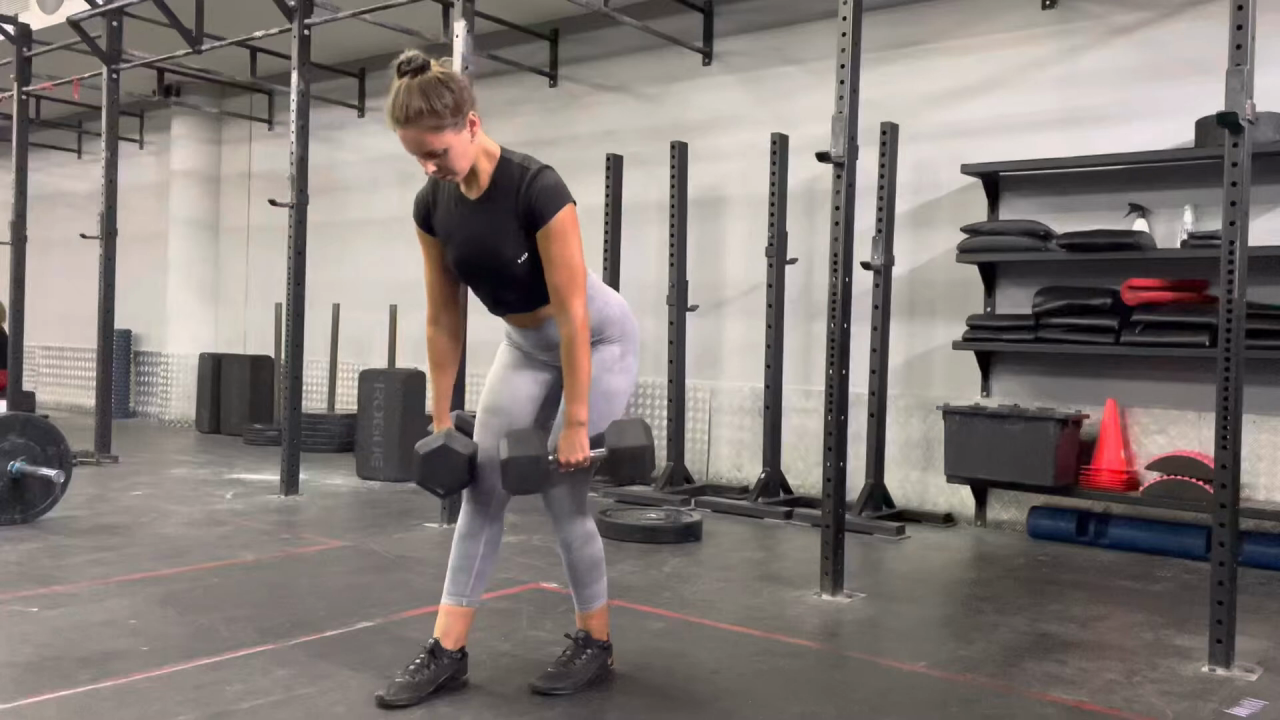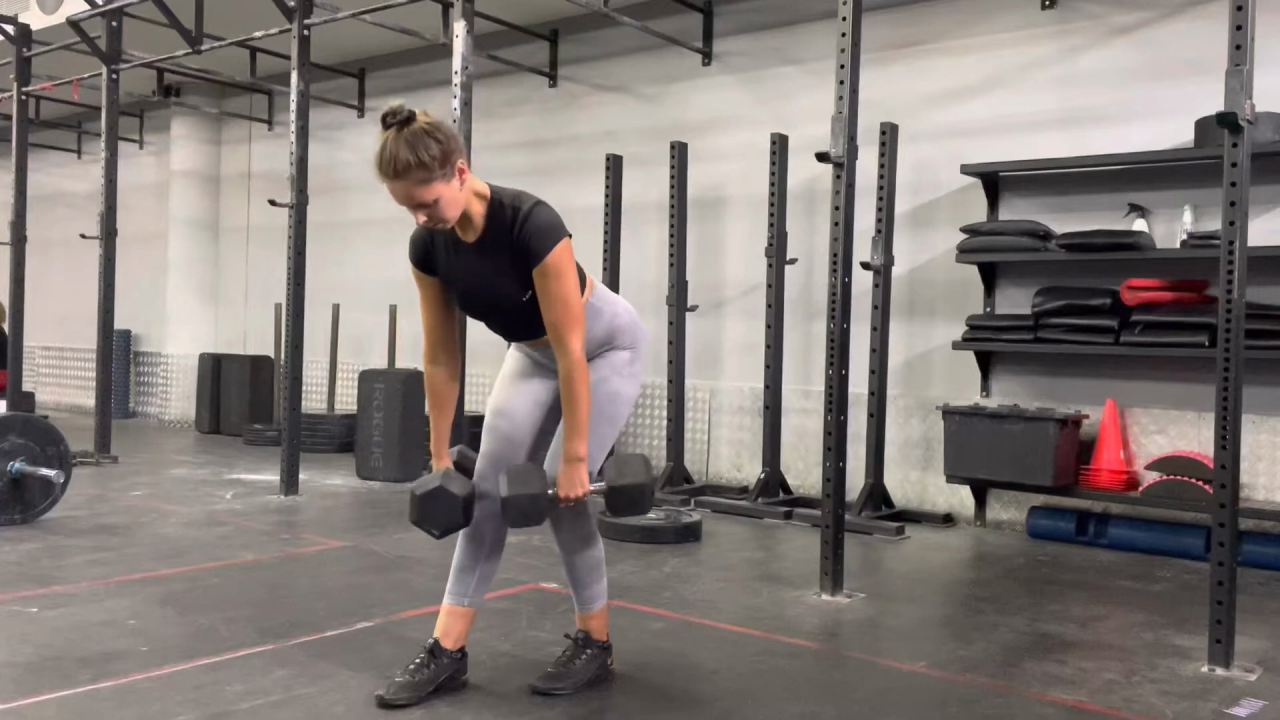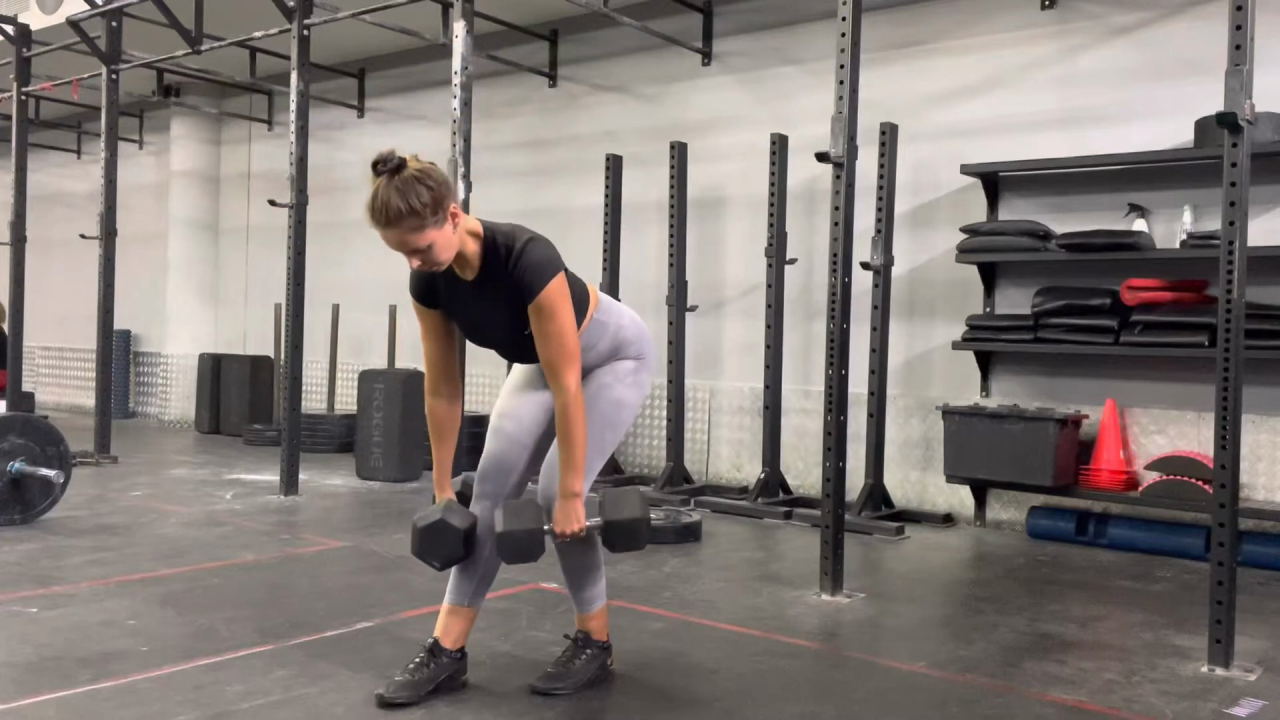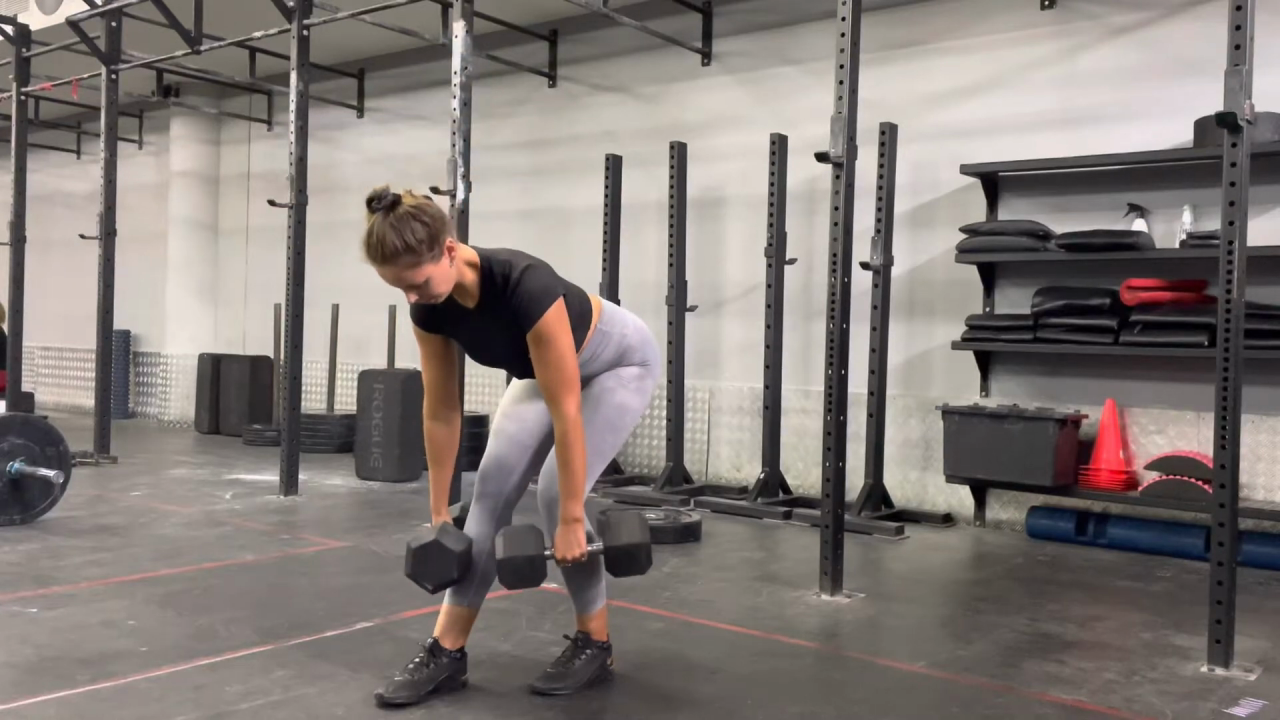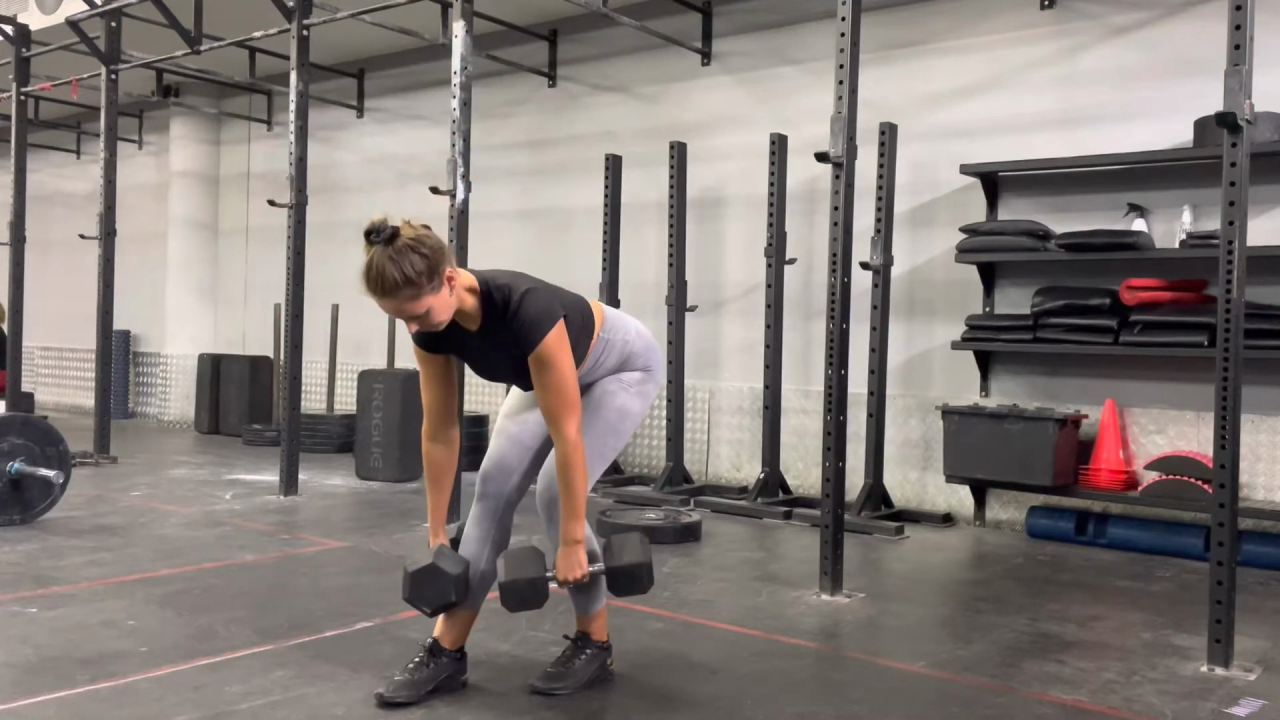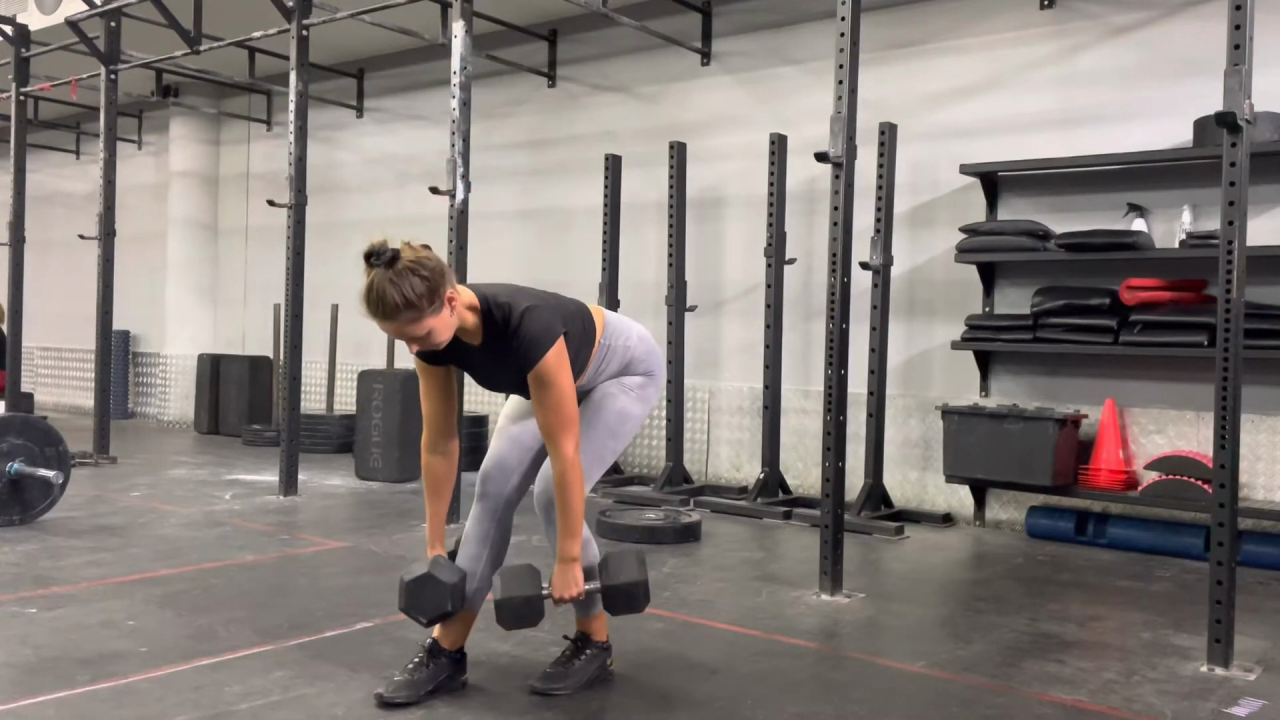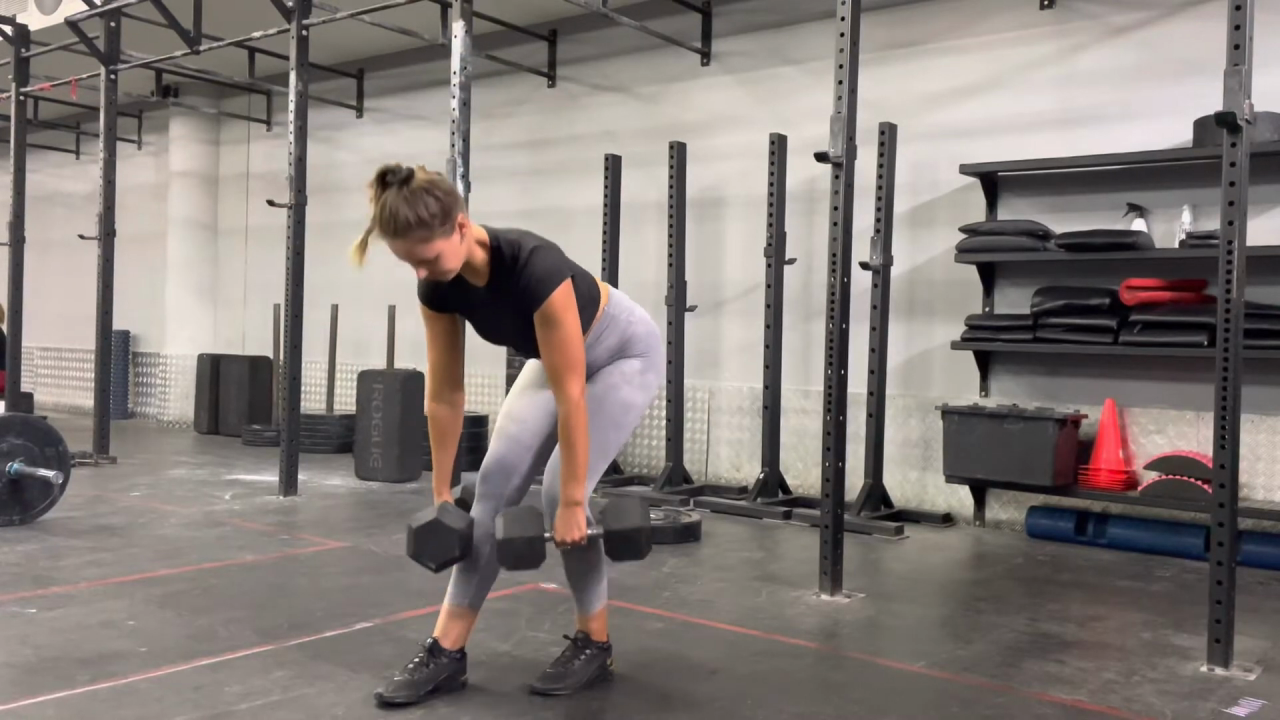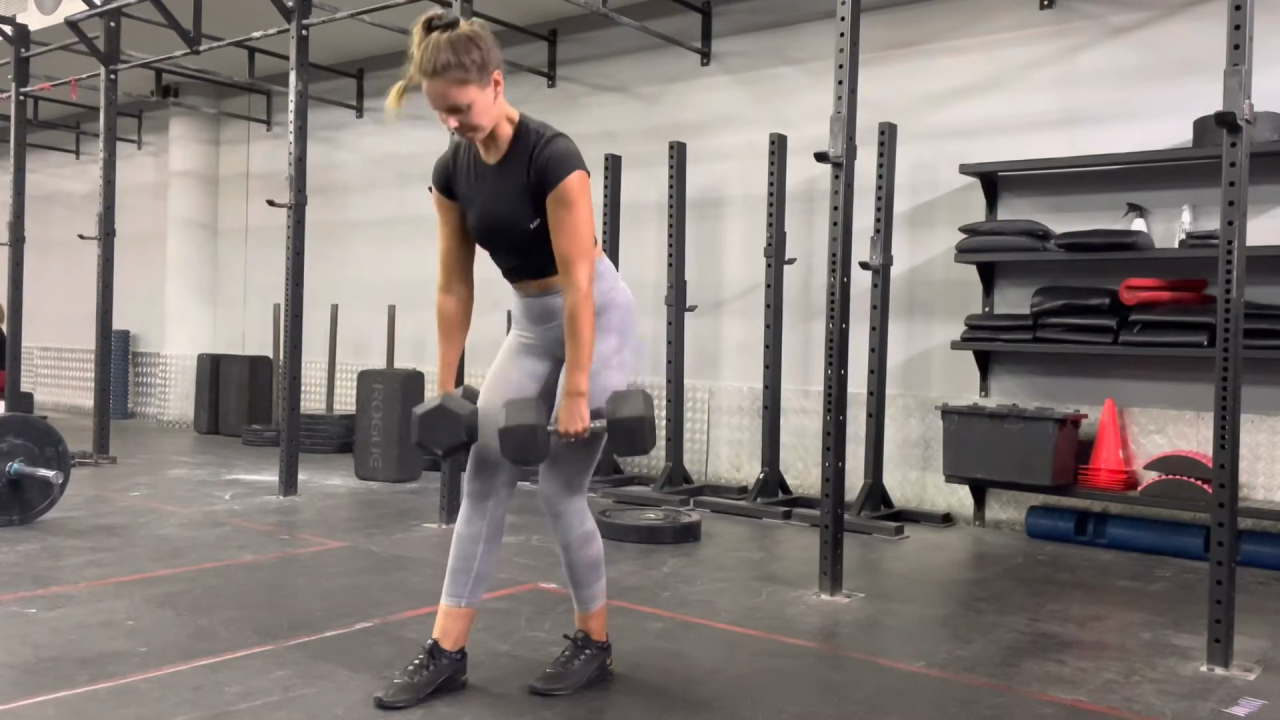
dt=0.4s
person 1, frame 1
left shoulder: (537, 188)
right shoulder: (432, 206)
left elbow: (572, 315)
right elbow: (443, 320)
left wrist: (576, 424)
right wrist: (441, 419)
left hip: (597, 338)
right hip: (524, 345)
left knee: (560, 488)
right knee: (482, 486)
left ankle: (596, 643)
right ankle: (447, 650)
person 1, frame 2
left shoulder: (532, 224)
right shoulder: (428, 246)
left elbow: (572, 350)
right elbow: (441, 357)
left wrist: (574, 458)
right wrist: (439, 455)
left hip: (607, 346)
right hip: (532, 353)
left knee: (560, 491)
right knee: (488, 488)
left ankle: (595, 642)
right ankle: (448, 650)
person 1, frame 3
left shoulder: (527, 259)
right shoulder: (430, 282)
left elbow: (567, 387)
right elbow: (442, 389)
left wrist: (571, 493)
right wrist: (442, 488)
left hip: (614, 356)
right hip: (538, 361)
left knee: (555, 493)
right knee: (490, 489)
left ankle: (594, 642)
right ankle: (447, 651)
person 1, frame 4
left shoulder: (525, 286)
right shoulder: (431, 307)
left elbow: (566, 414)
right elbow: (441, 412)
left wrist: (571, 521)
right wrist: (439, 513)
left hip: (620, 363)
right hip: (542, 369)
left knee: (554, 492)
right knee: (491, 488)
left ankle: (595, 643)
right ankle: (447, 651)
person 1, frame 5
left shoulder: (526, 308)
right shoulder: (433, 326)
left elbow: (567, 436)
right elbow: (440, 432)
left wrist: (572, 543)
right wrist: (437, 534)
left hip: (623, 367)
right hip: (549, 371)
left knee: (553, 491)
right knee: (493, 487)
left ankle: (595, 643)
right ankle: (447, 651)
person 1, frame 6
left shoulder: (526, 326)
right shoulder: (434, 333)
left elbow: (565, 455)
right elbow: (439, 443)
left wrist: (568, 561)
right wrist: (435, 546)
left hip: (625, 370)
right hip: (560, 374)
left knee: (551, 493)
right knee: (493, 487)
left ankle: (594, 643)
right ankle: (446, 651)
person 1, frame 7
left shoulder: (535, 266)
right shoulder: (439, 287)
left elbow: (571, 396)
right elbow: (445, 393)
left wrist: (572, 504)
right wrist: (441, 494)
left hip: (624, 354)
right hip: (549, 363)
left knee: (555, 500)
right knee: (493, 488)
left ankle: (594, 644)
right ankle: (446, 651)
person 1, frame 8
left shoulder: (552, 155)
right shoulder: (453, 168)
left elbow: (579, 283)
right elbow: (454, 285)
left wrist: (577, 395)
right wrist: (446, 386)
left hip: (598, 320)
right hip: (527, 324)
left knee: (559, 491)
right knee: (483, 483)
left ankle: (594, 643)
right ankle: (447, 650)
